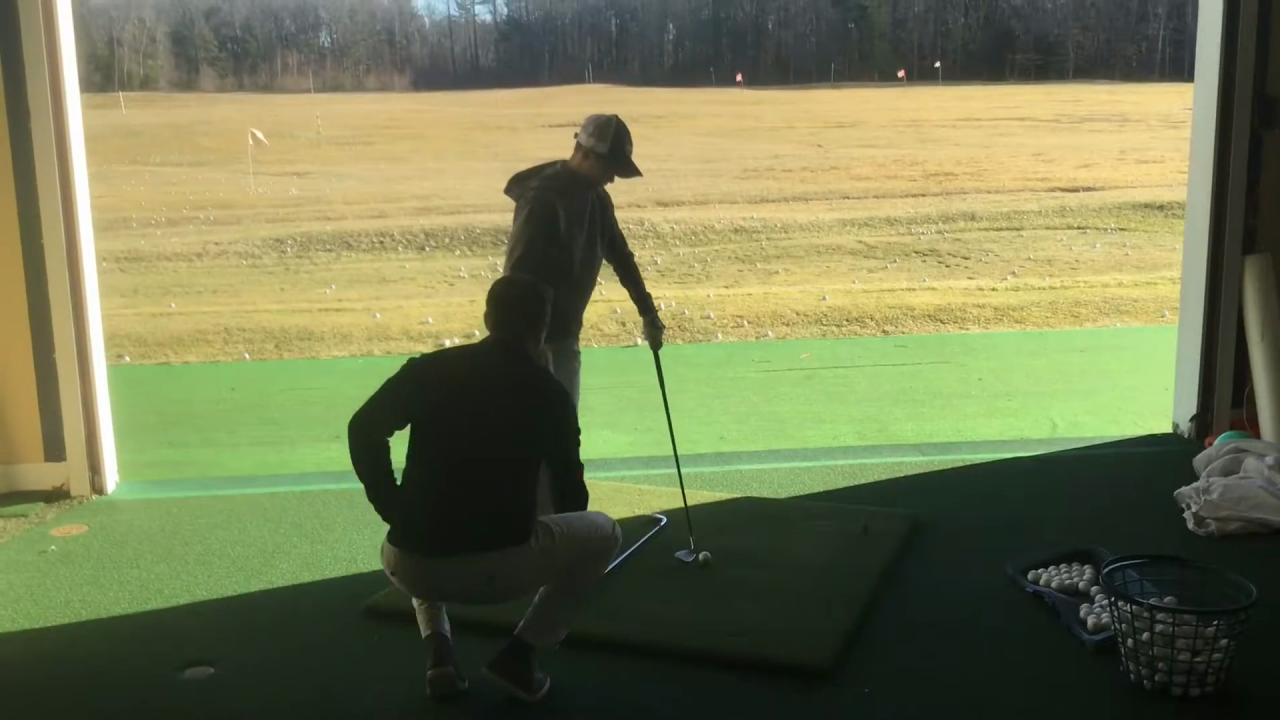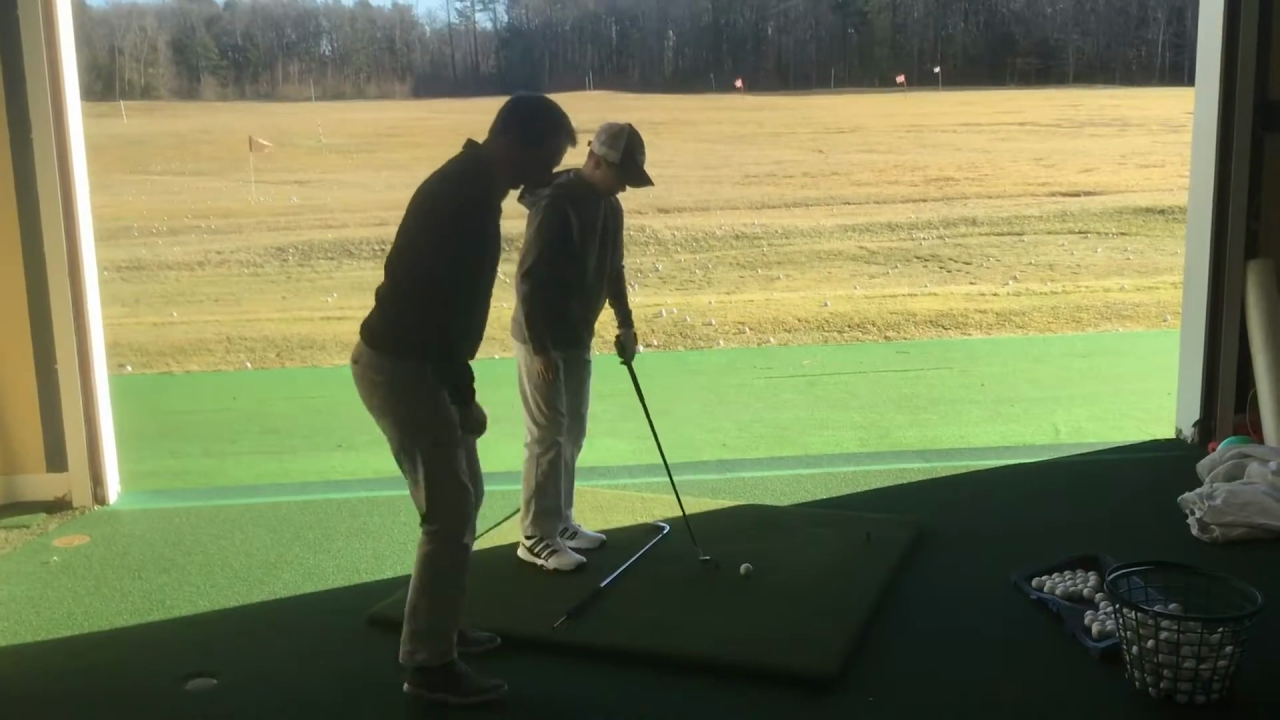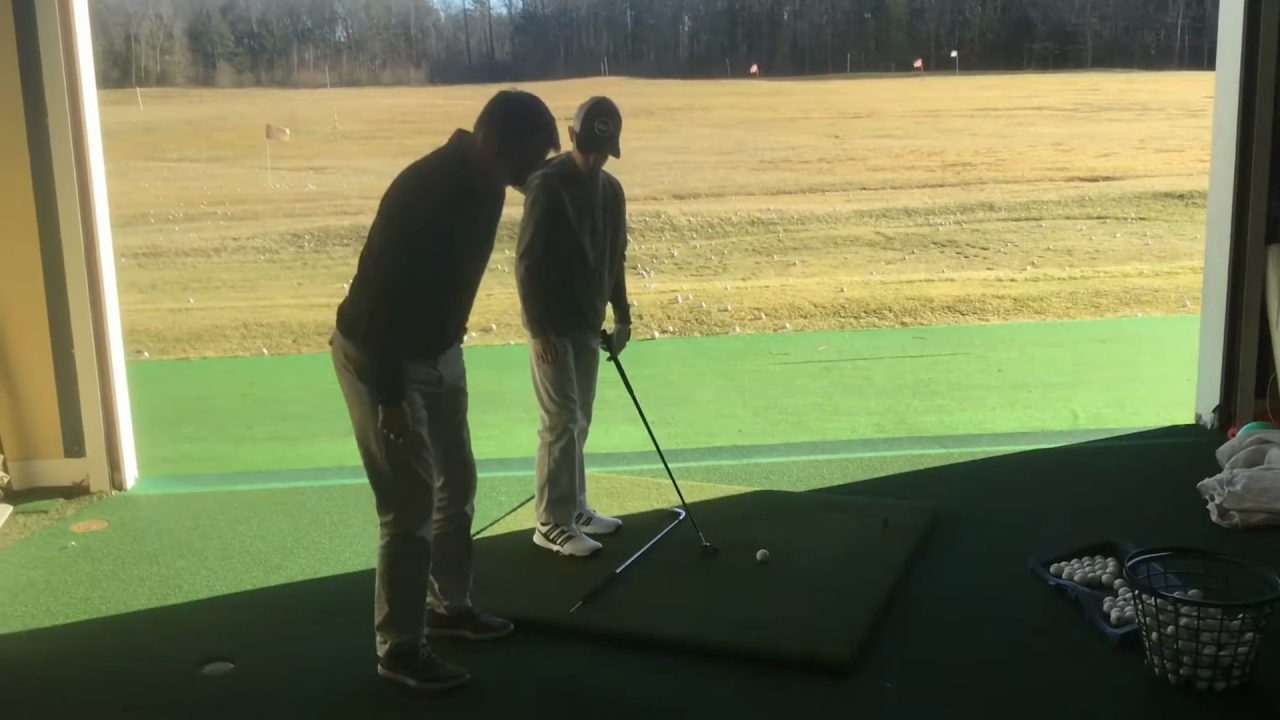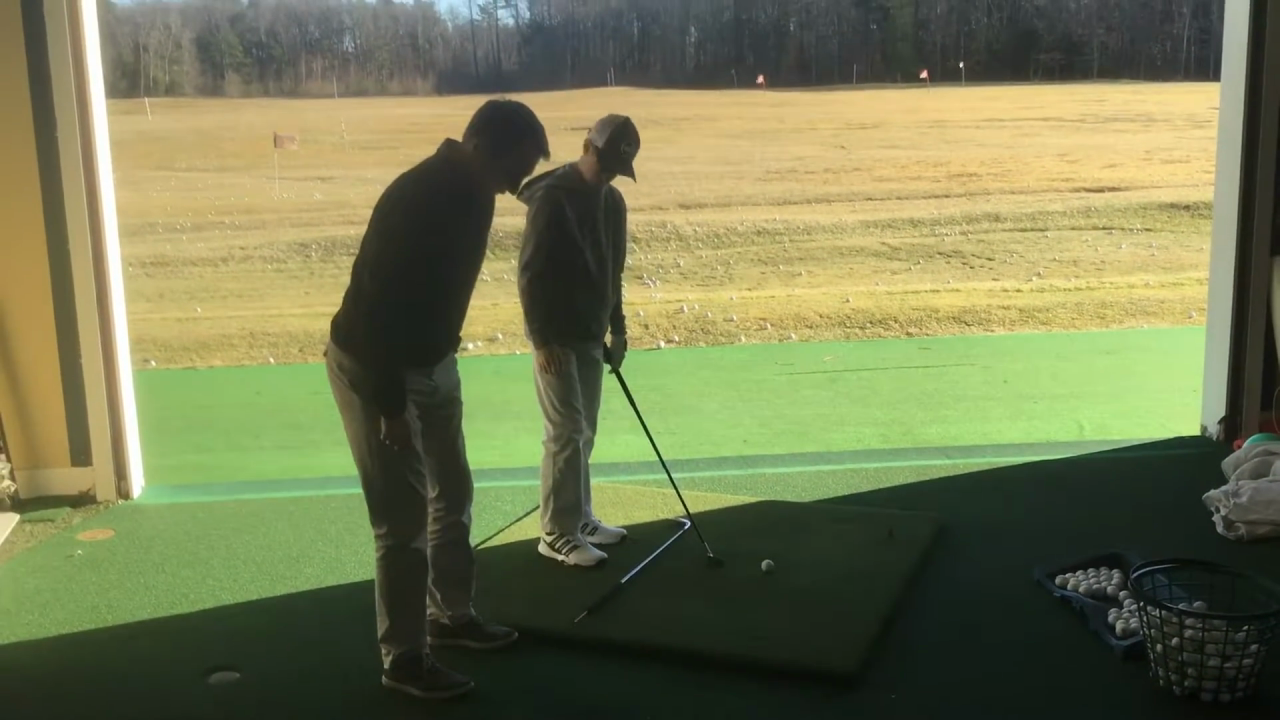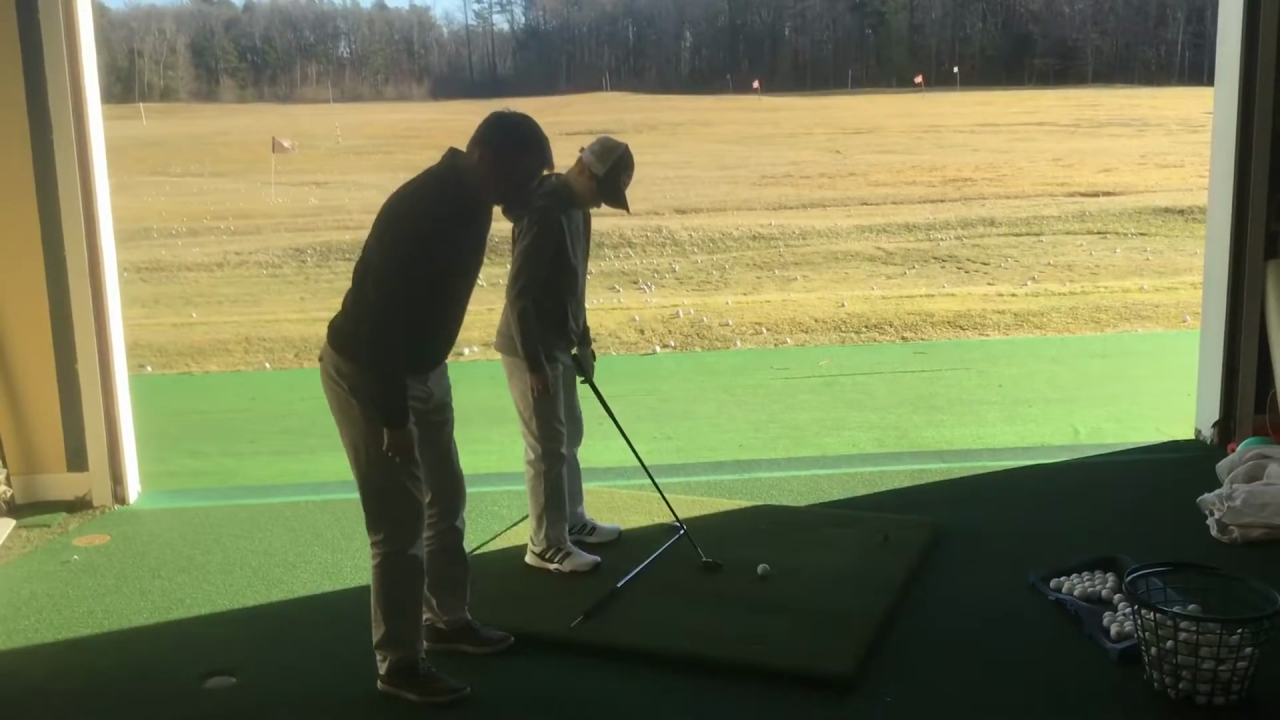
dt=1s
person 1, frame 1
left shoulder: (428, 369)
right shoulder: (548, 394)
left elbow: (363, 432)
right elbow: (568, 483)
left wrist: (396, 515)
left hip: (411, 566)
right hip: (499, 565)
right knee: (603, 533)
left ankle: (438, 651)
right ankle: (519, 655)
person 1, frame 2
left shoulder: (467, 185)
right shoulder: (461, 199)
right elbow: (436, 303)
left wrist: (457, 383)
right wrist: (462, 396)
left hip: (415, 357)
right hip: (402, 363)
left knee: (458, 495)
right knee: (449, 510)
left ankle: (439, 628)
right ankle: (428, 664)
person 1, frame 3
left shoulder: (482, 187)
right shoulder: (424, 191)
right elbow: (381, 293)
right wrist: (389, 394)
left hip: (438, 351)
right hip: (380, 355)
left knee: (455, 482)
right knee: (410, 502)
left ankle: (447, 604)
right ankle: (398, 647)
person 1, frame 4
left shoulder: (472, 195)
right shoulder: (414, 202)
right elbow: (377, 307)
right wrist: (391, 407)
left hip: (432, 362)
right hip: (373, 367)
left knee: (452, 493)
right knee: (404, 514)
left ankle: (451, 615)
right ankle: (403, 656)
person 1, frame 5
left shoulder: (469, 203)
right shoulder: (421, 211)
right elbow: (381, 319)
right wrist: (393, 418)
left hip: (421, 367)
right hip: (367, 372)
left knee: (444, 498)
right knee: (400, 519)
left ankle: (446, 619)
right ankle: (399, 661)
person 2, frame 1
left shoulder: (596, 199)
right shoulder: (542, 198)
left elbow: (620, 256)
right elbow: (517, 273)
left wrist: (648, 313)
left hip: (565, 332)
person 2, frame 2
left shoulder: (608, 208)
right shoulder: (554, 205)
left elbow: (612, 269)
right elbow: (529, 280)
left wrist: (625, 324)
right wrist: (540, 347)
left hip: (577, 338)
right hip: (543, 340)
left knee: (571, 434)
right knee: (548, 436)
left ankle: (560, 522)
right ankle: (536, 537)
person 2, frame 3
left shoulder: (610, 190)
right shoulder: (547, 187)
right elbow: (528, 263)
left wrist: (621, 315)
right wrist: (537, 327)
left hip: (588, 323)
right hip: (553, 325)
left knee: (579, 420)
right knee: (560, 422)
left ankle: (574, 508)
right ankle: (552, 523)
person 2, frame 4
left shoulder: (612, 201)
right shoulder: (551, 198)
right elbow: (530, 275)
left wrist: (617, 328)
right wrist: (542, 340)
left hip: (591, 334)
right hip: (556, 337)
left knee: (583, 431)
right knee: (565, 432)
left ankle: (579, 518)
right ankle: (557, 533)
person 2, frame 5
left shoulder: (576, 210)
right shoulder: (543, 215)
right elbow: (521, 294)
left wrist: (583, 340)
right wrist: (534, 362)
left hip: (558, 345)
right hip: (531, 350)
left knee: (568, 435)
right knee: (548, 446)
left ankle: (572, 521)
right ankle: (547, 544)
